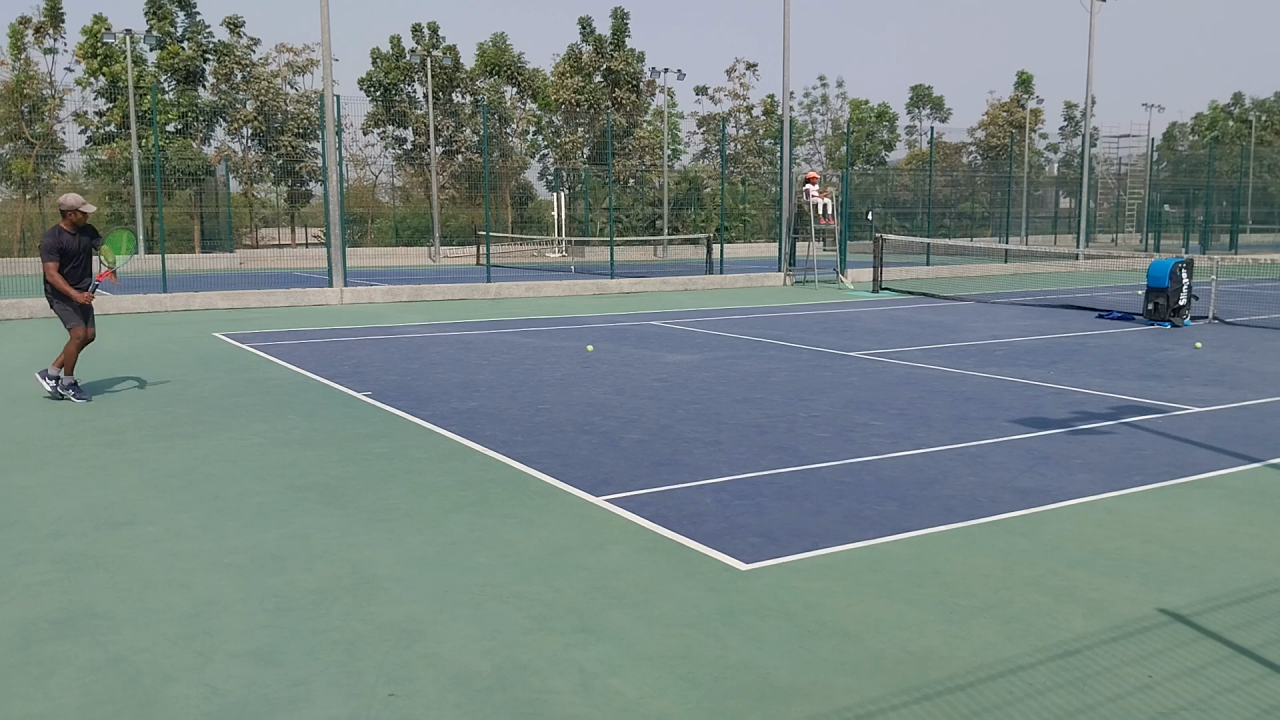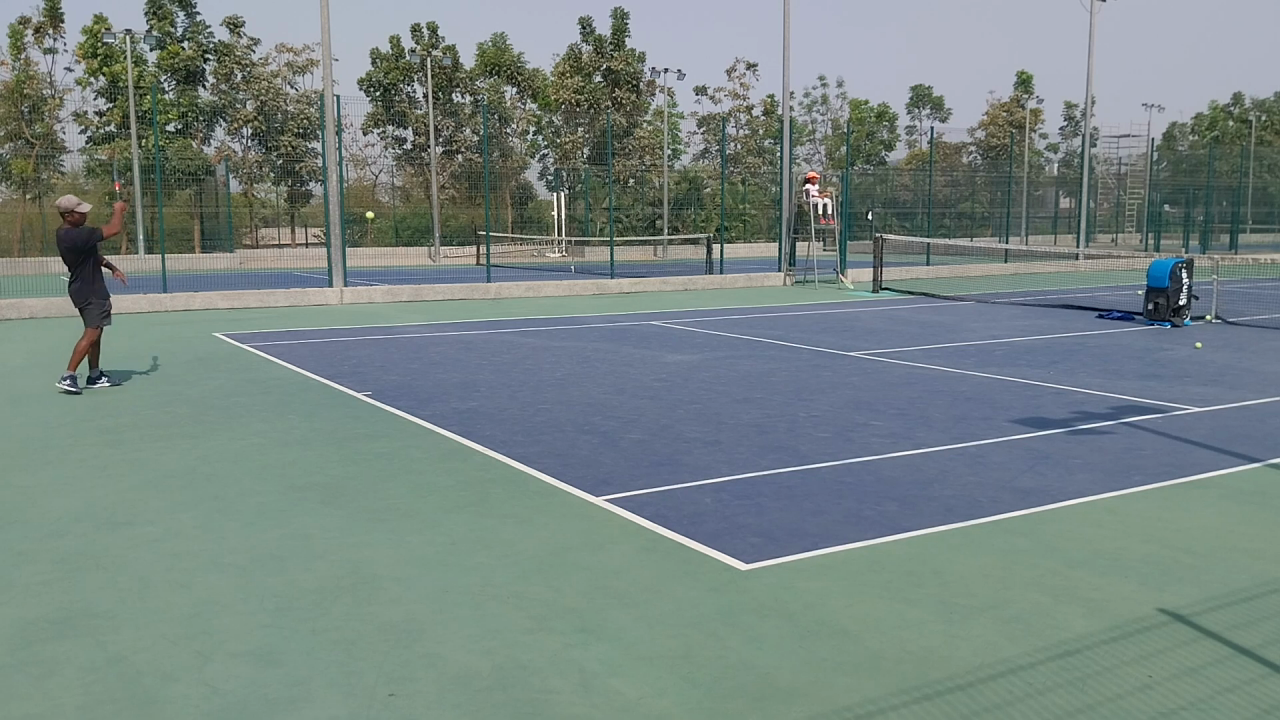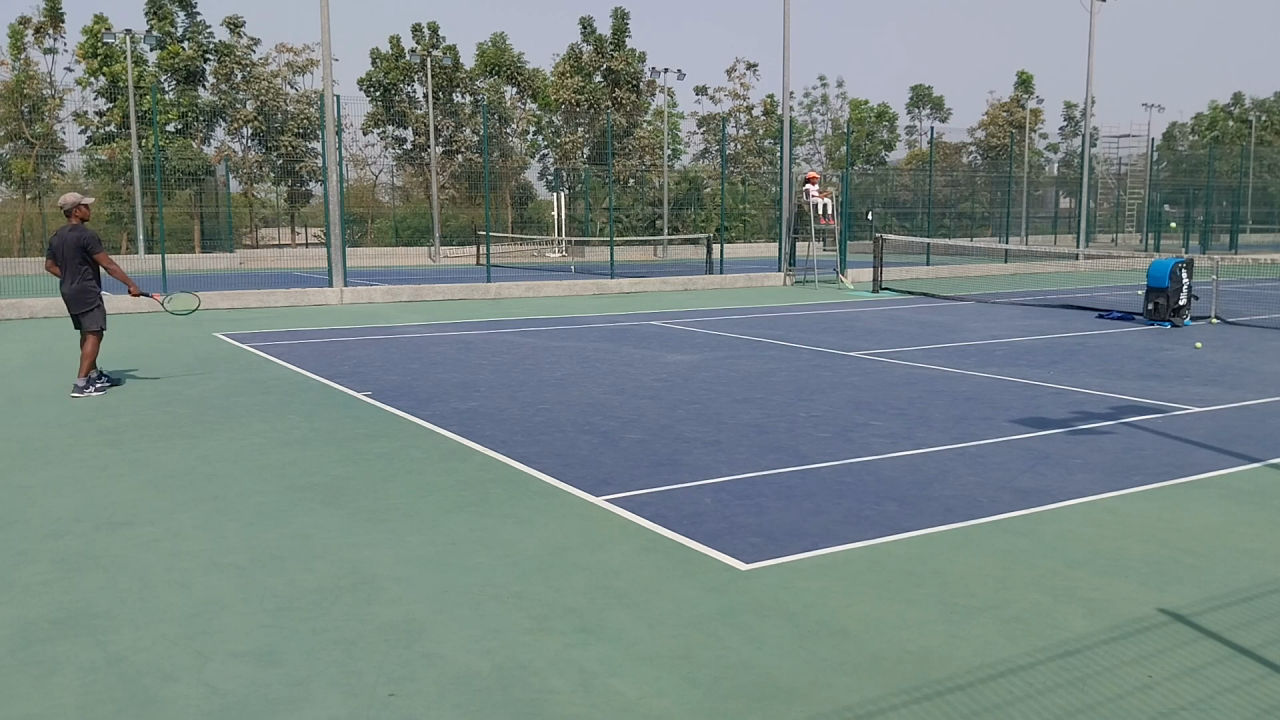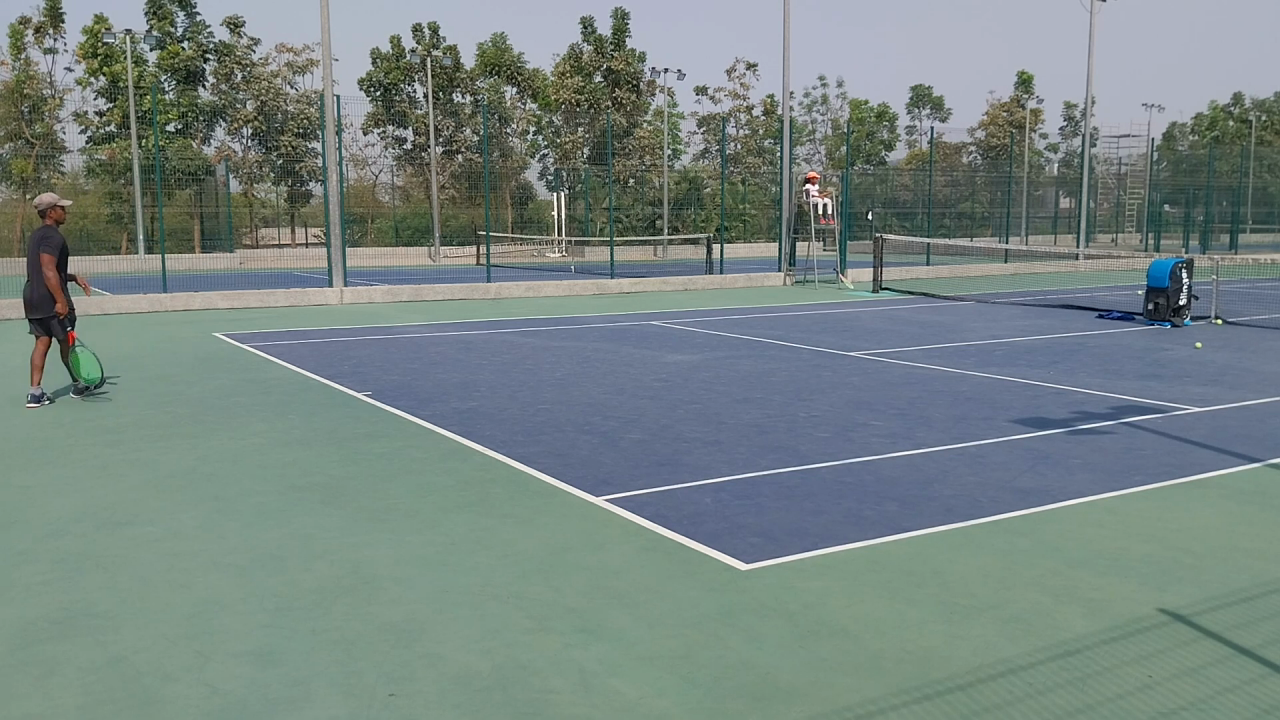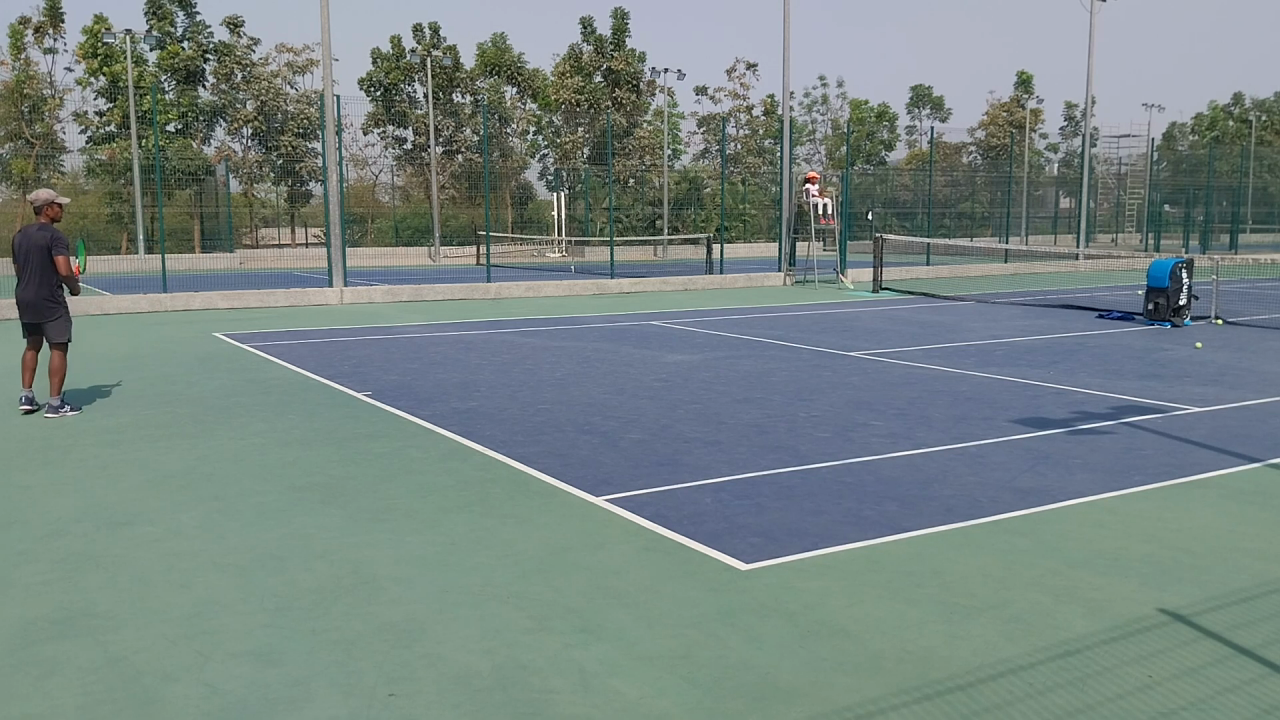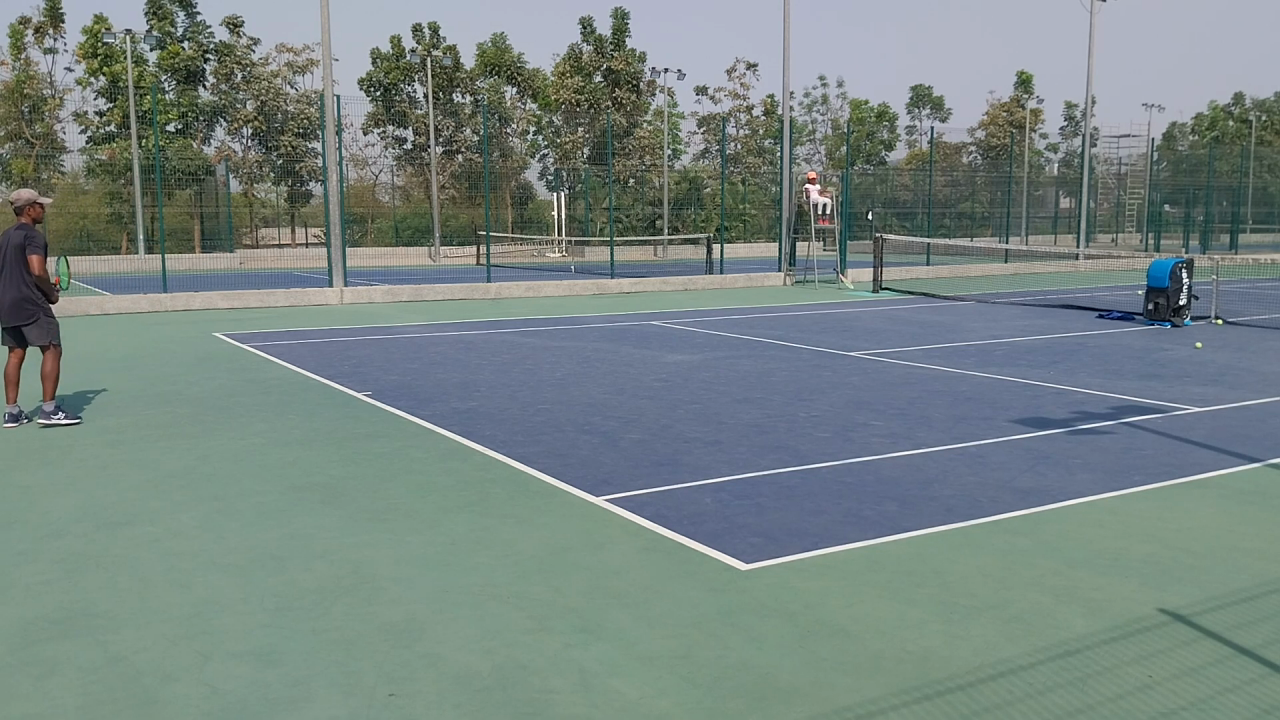
dt=0.7s
person 1, frame 1
left shoulder: (87, 231)
right shoulder: (52, 239)
left elbow: (102, 247)
right elbow: (51, 274)
right wrist: (76, 294)
left hip: (80, 294)
right hip: (62, 295)
left knee: (89, 334)
right knee: (79, 333)
left ankle: (51, 374)
right ankle: (67, 382)
person 1, frame 2
left shoulder: (64, 233)
right shoulder: (78, 236)
right elbow: (114, 229)
left wrist: (113, 267)
right wrist: (118, 210)
left hip: (84, 289)
right hip: (90, 292)
left knee: (94, 331)
right knee: (92, 333)
left ankle: (95, 375)
right ankle: (67, 377)
person 1, frame 3
left shoulder: (56, 237)
right shoulder: (86, 236)
left elbow: (50, 266)
right elbow: (107, 264)
right wrist: (131, 284)
left hip: (68, 292)
right hip: (86, 293)
left knee: (87, 334)
right knee: (94, 336)
left ankle: (95, 376)
right ankle: (81, 384)
person 1, frame 4
left shoulder: (38, 235)
right shoulder: (52, 236)
right elbow: (48, 270)
left wrist: (74, 278)
right wrist: (61, 301)
left hip: (32, 298)
right hip: (50, 299)
left knee: (42, 342)
right knee: (66, 340)
left ankle: (35, 393)
right ankle: (78, 386)
person 1, frame 5
left shoulder: (20, 235)
right shoulder: (54, 236)
left elbow: (19, 269)
right elbow: (65, 271)
right wrist: (74, 286)
left hip: (25, 300)
right hip: (50, 301)
left knee: (32, 346)
right knee: (59, 349)
left ankle: (26, 396)
right ankle: (55, 403)
person 1, frame 6
right shoulder: (32, 235)
right elbow: (38, 271)
right wrist: (51, 291)
right hip: (32, 304)
right knee: (52, 351)
right ankle: (49, 409)
